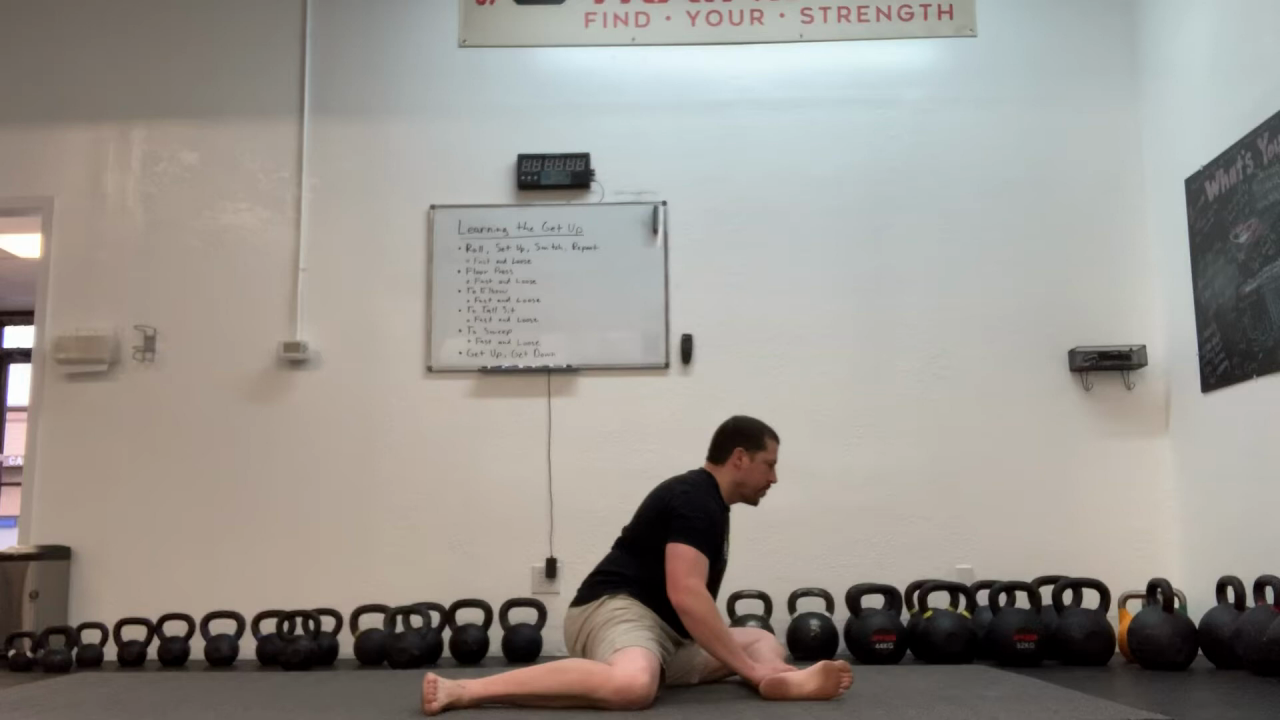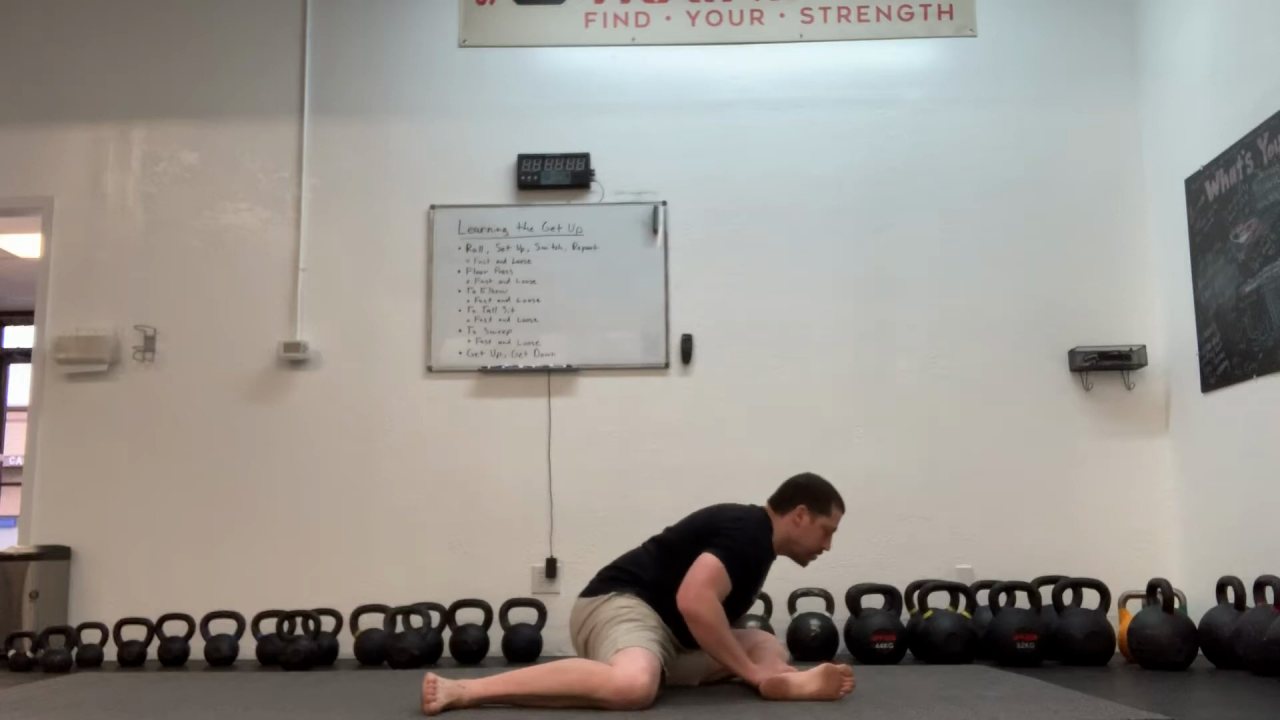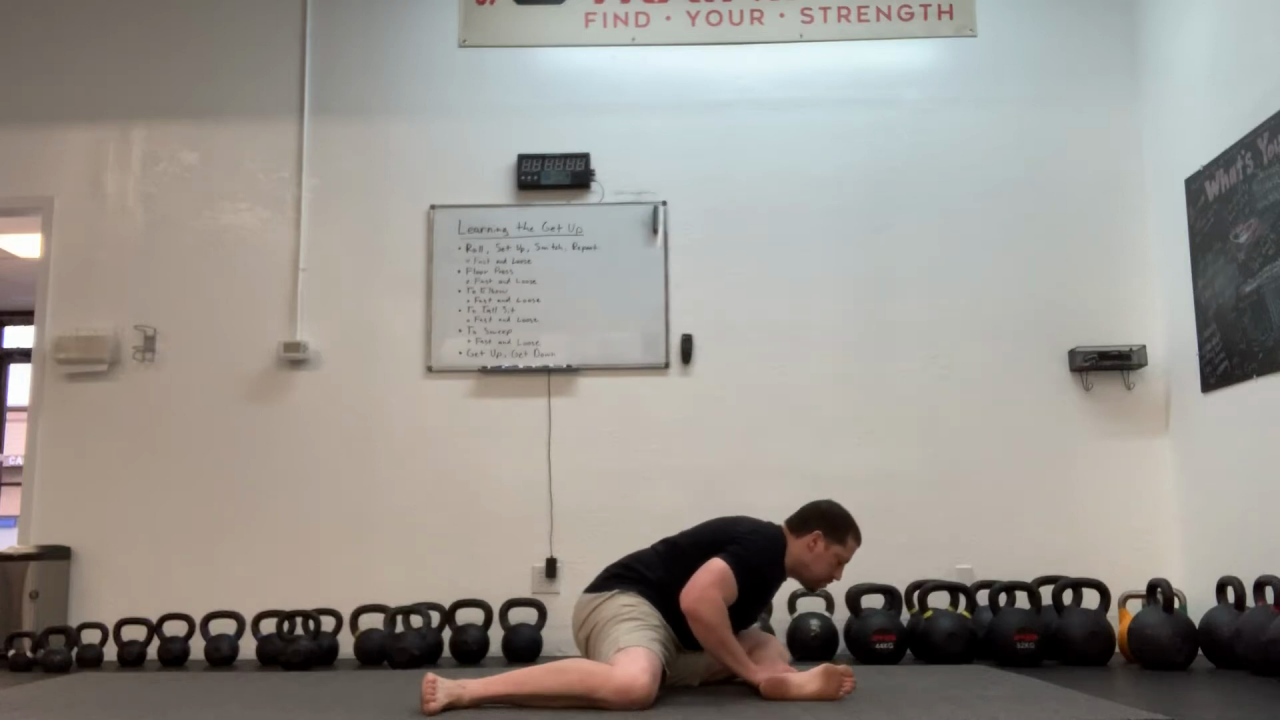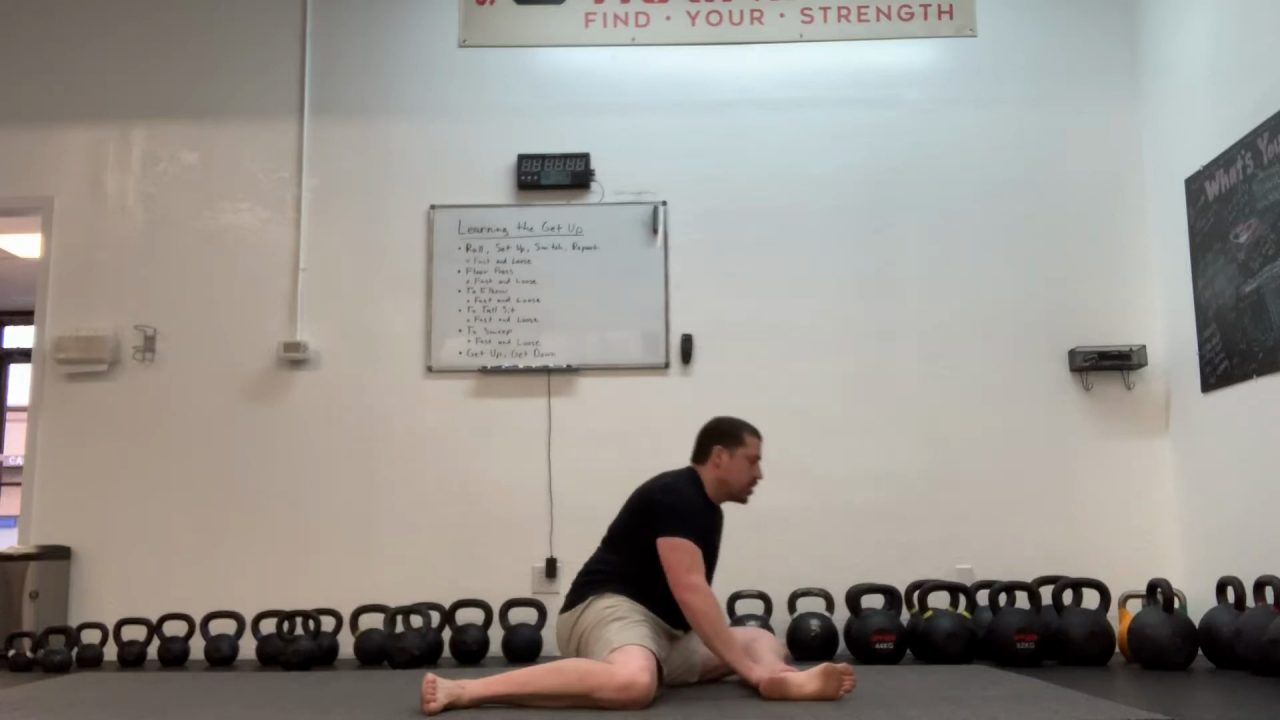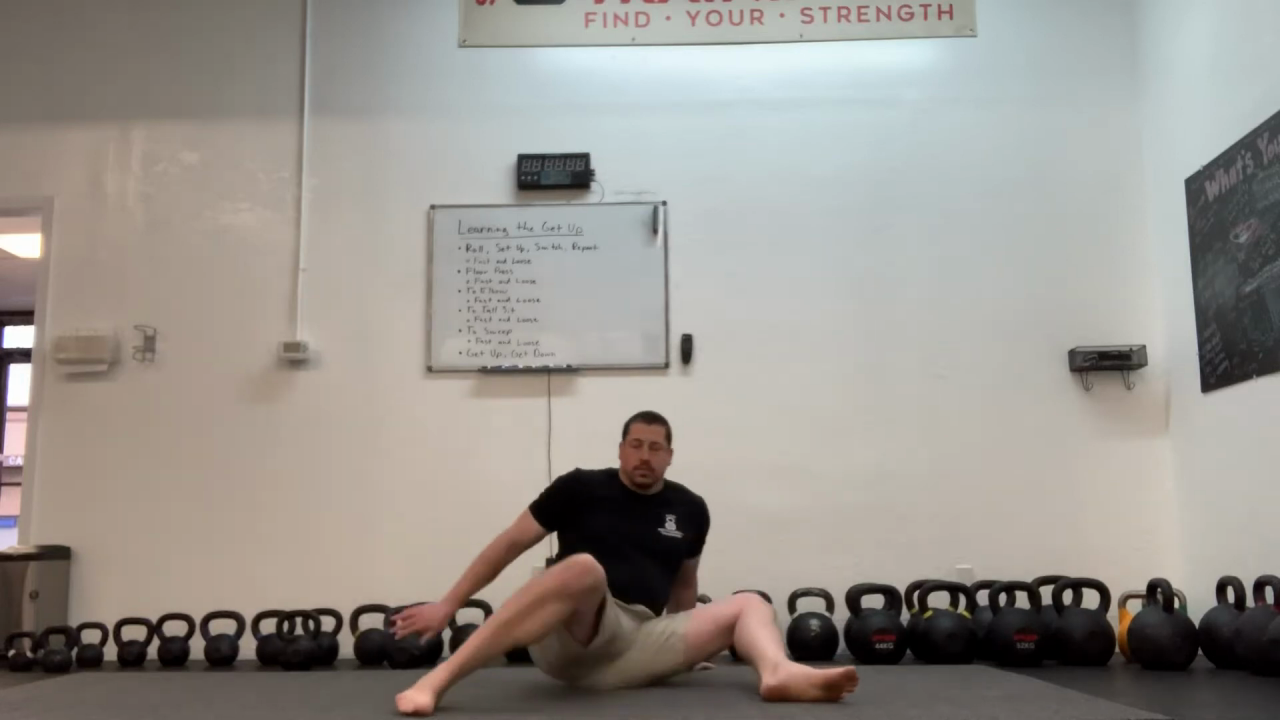
dt=1s
person 1, frame 1
left shoulder: (708, 501)
right shoulder: (695, 499)
left elbow: (691, 600)
right elbow: (686, 595)
left wrist: (757, 662)
right wrist: (751, 670)
right hip: (614, 609)
left knee: (762, 641)
right knee: (631, 686)
right ankle: (462, 690)
person 1, frame 2
left shoulder: (754, 538)
right shoulder: (748, 532)
right elbow: (694, 601)
left wrist: (764, 669)
right wrist: (752, 673)
right hip: (619, 604)
left knee: (769, 647)
right knee: (632, 685)
right ankle: (463, 690)
person 1, frame 3
left shoulder: (768, 556)
right shoulder: (763, 545)
right elbow: (698, 601)
left wrist: (768, 671)
right wrist: (752, 672)
right hip: (623, 602)
left knee: (772, 650)
right knee: (632, 685)
right ankle: (461, 690)
person 1, frame 4
left shoulder: (707, 507)
right shoulder: (677, 496)
left elbow: (692, 593)
right elbow: (689, 590)
right wrist: (748, 669)
right hip: (608, 609)
left knee: (761, 639)
right knee: (632, 684)
left ankle: (784, 681)
right ankle: (462, 690)
person 1, frame 5
left shoulder: (689, 509)
right shoulder: (580, 488)
left elbow: (684, 585)
right elbow: (508, 545)
left wrist: (684, 650)
right wrist: (447, 605)
left hip: (638, 643)
right hip: (568, 638)
left knee: (751, 605)
right knee: (585, 569)
left ankle: (779, 673)
right ankle: (438, 680)
